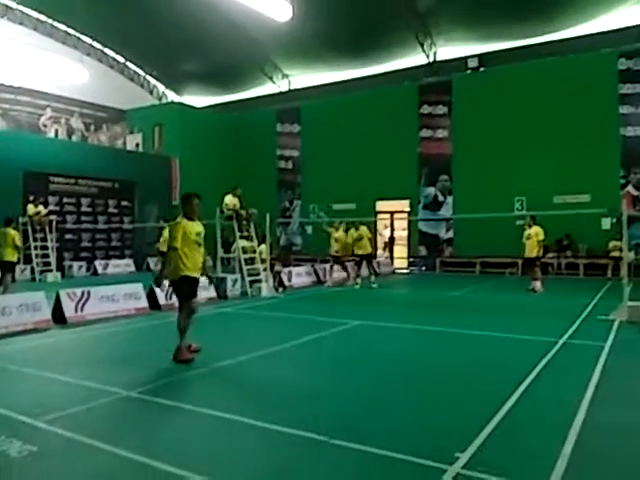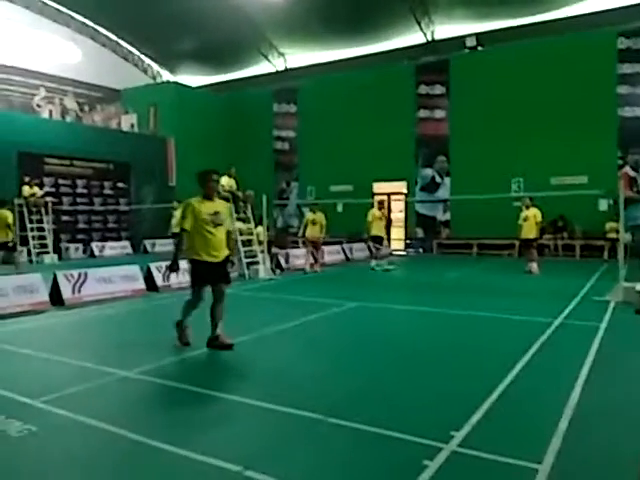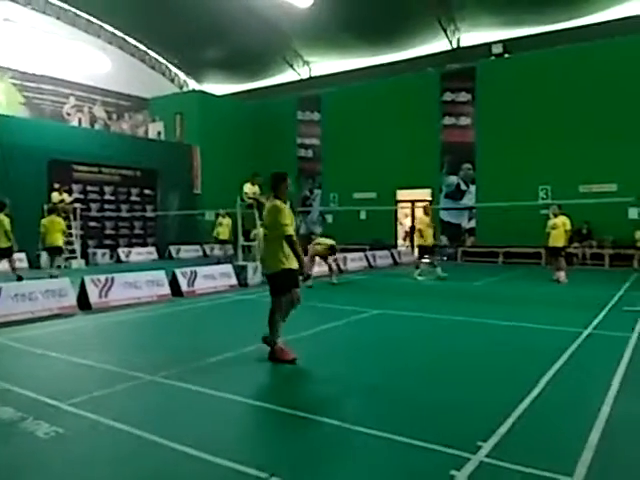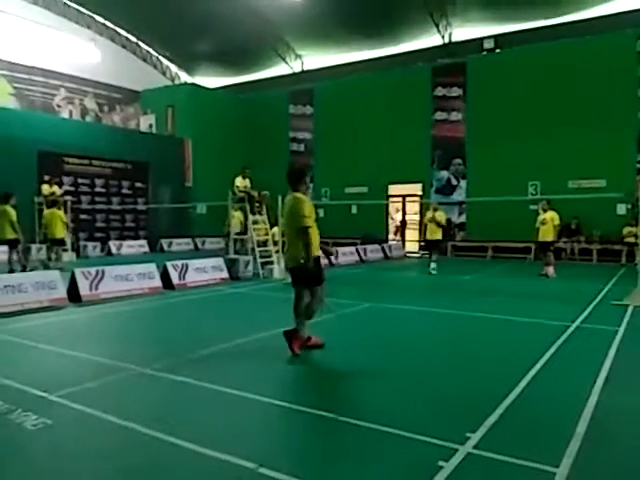
dt=1s
person 1, frame 1
left shoulder: (199, 225)
right shoulder: (179, 224)
right elbow: (172, 250)
left wrist: (205, 271)
right wrist: (163, 272)
left hip: (192, 273)
right hip: (182, 274)
left knee: (185, 309)
right knee: (190, 309)
left ankle: (184, 344)
right ankle: (180, 348)
person 1, frame 2
left shoulder: (224, 205)
right shoulder: (193, 205)
left elbow: (228, 232)
right elbow: (183, 233)
left wrist: (231, 255)
right wrist: (175, 258)
left hip: (220, 258)
right hip: (200, 258)
left knee: (220, 295)
right knee: (198, 297)
left ankle: (215, 335)
right ankle: (182, 323)
person 1, frame 3
left shoulder: (274, 206)
right shoulder: (279, 208)
right elbow: (289, 239)
right wrist: (303, 264)
left hip: (285, 263)
right hip: (278, 264)
left knee: (293, 300)
right knee: (278, 305)
left ankle: (274, 337)
right ankle: (276, 347)
person 1, frame 4
left shoulder: (290, 200)
right shoulder: (302, 201)
right elbow: (306, 232)
left wrist: (320, 246)
right wrist: (310, 259)
left hip: (293, 259)
right hip: (306, 258)
left knee: (301, 297)
right knee: (317, 296)
left ankle: (302, 336)
right ankle: (297, 331)
